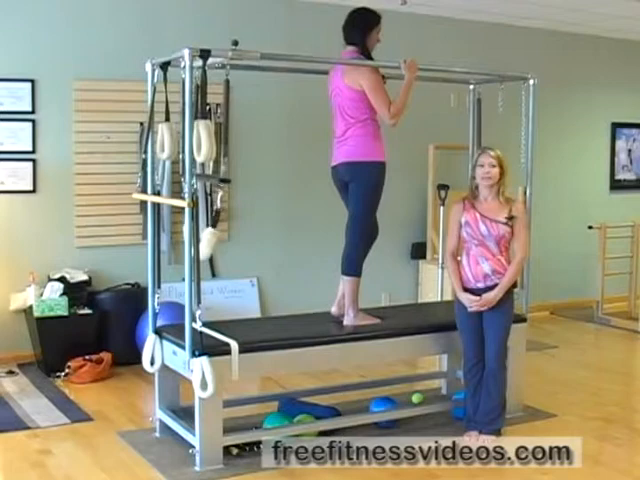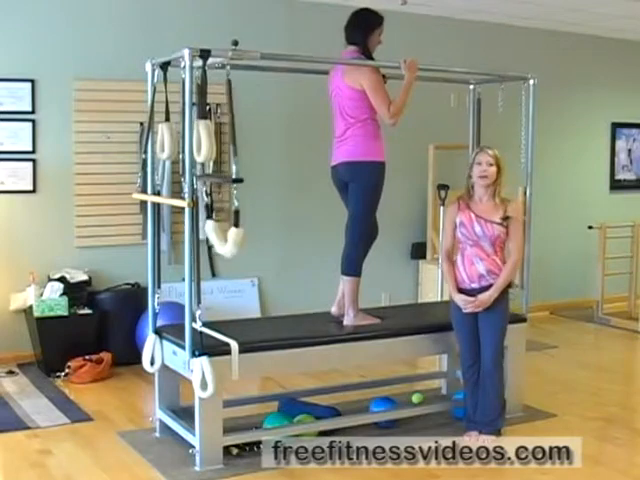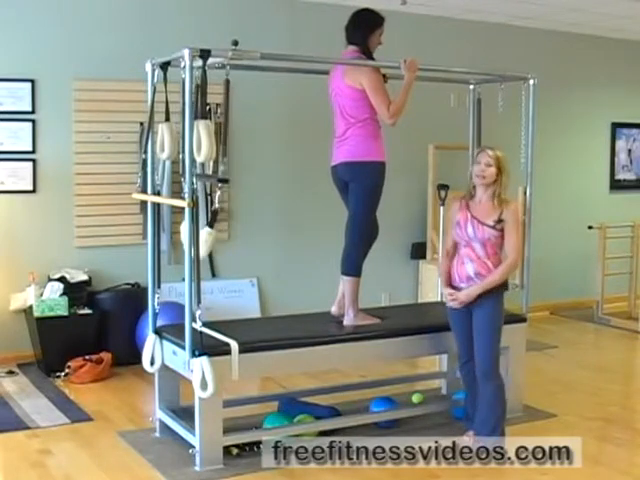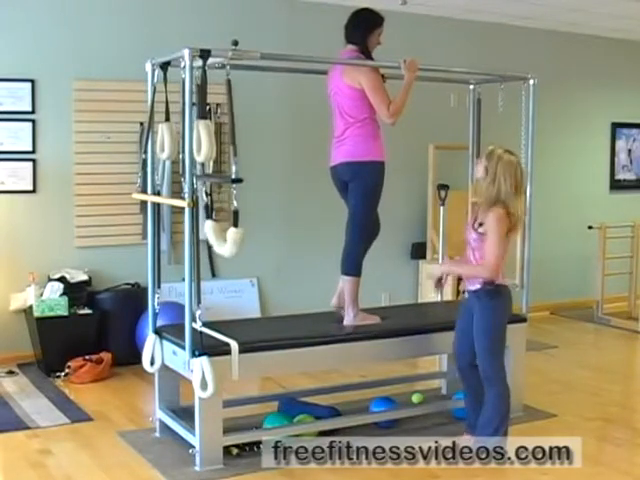
dt=0.7s
person 1, frame 1
left shoulder: (336, 70)
right shoulder: (363, 69)
right elbow: (390, 116)
left wrist: (378, 81)
right wrist: (409, 80)
left hip: (341, 162)
right hip: (364, 161)
left knee: (364, 231)
right knee: (360, 233)
left ankle: (341, 303)
right ankle: (352, 312)
person 1, frame 2
left shoulder: (337, 70)
right shoulder: (365, 69)
right elbow: (390, 116)
left wrist: (390, 80)
right wrist: (408, 79)
left hip: (340, 162)
right hip: (364, 161)
left knee: (364, 231)
right knee: (358, 233)
left ankle: (341, 302)
right ankle: (352, 312)
person 1, frame 3
left shoulder: (337, 69)
right shoulder: (364, 68)
right elbow: (390, 115)
left wrist: (381, 81)
right wrist: (408, 79)
left hip: (341, 162)
right hip: (364, 161)
left knee: (364, 231)
right knee: (359, 233)
left ankle: (341, 303)
right ankle: (351, 312)
person 1, frame 4
left shoulder: (336, 68)
right shoulder: (363, 68)
right elbow: (389, 115)
left wrist: (377, 81)
right wrist: (408, 79)
left hip: (340, 162)
right hip: (363, 160)
left knee: (367, 227)
right knee: (358, 232)
left ankle: (342, 295)
right ankle: (352, 312)
person 2, frame 1
left shoulder: (514, 209)
right shoulder: (461, 208)
left elbow: (520, 255)
right elbow: (450, 254)
left wrist: (496, 293)
right wrist: (460, 292)
left hip: (499, 294)
right hip: (467, 294)
left knee: (494, 360)
right knee: (472, 360)
left ankle: (490, 425)
right ankle: (473, 422)
person 2, frame 2
left shoulder: (510, 209)
right shoulder: (456, 208)
left elbow: (515, 256)
right elbow: (446, 254)
left wrist: (492, 294)
right wrist: (454, 293)
left hip: (495, 294)
right hip: (463, 295)
left knee: (491, 361)
right knee: (469, 361)
left ankle: (490, 425)
right ankle: (473, 423)
person 2, frame 3
left shoulder: (507, 210)
right shoulder: (458, 206)
left elbow: (512, 260)
left wrist: (475, 290)
right wrist: (445, 284)
left hip: (488, 294)
right hip: (456, 293)
left knee: (486, 366)
right knee: (467, 363)
left ankle: (490, 435)
right ankle: (474, 424)
person 2, frame 4
left shoulder: (497, 214)
right shoulder: (482, 207)
left elbow: (490, 268)
left wrist: (448, 268)
right wrist: (450, 265)
left hip: (490, 298)
right hip: (474, 296)
left knee: (490, 370)
right knee: (464, 360)
left ankle: (491, 438)
right ankle: (478, 426)
